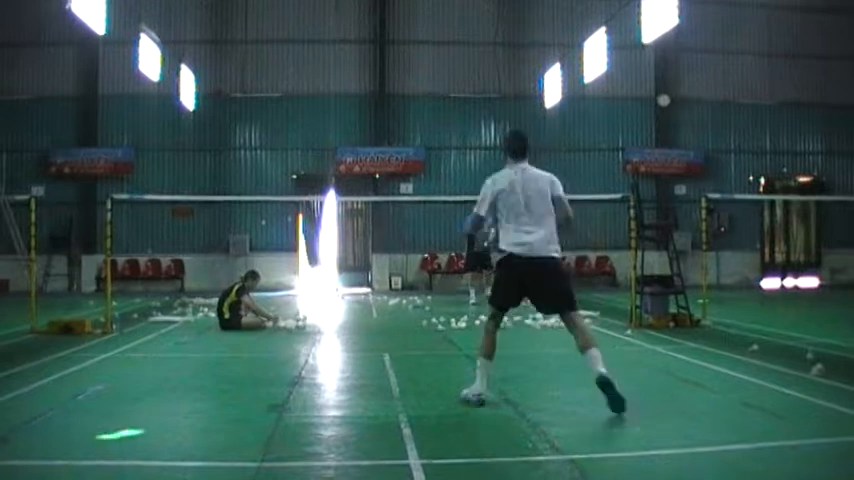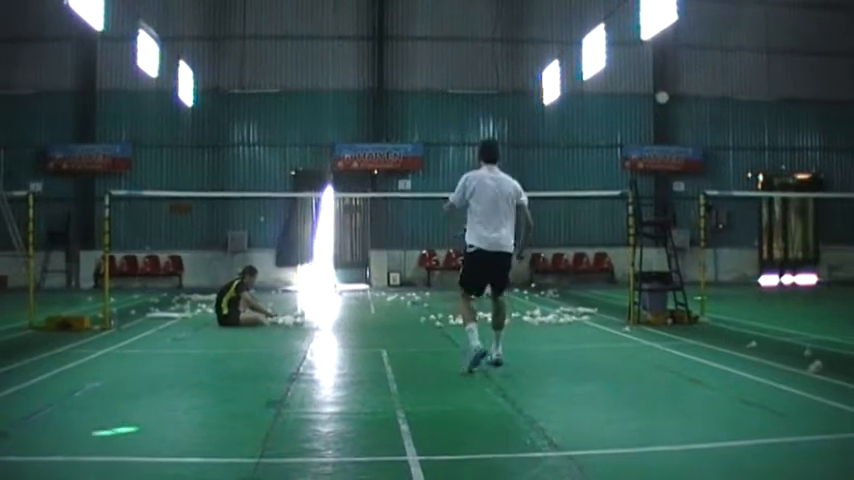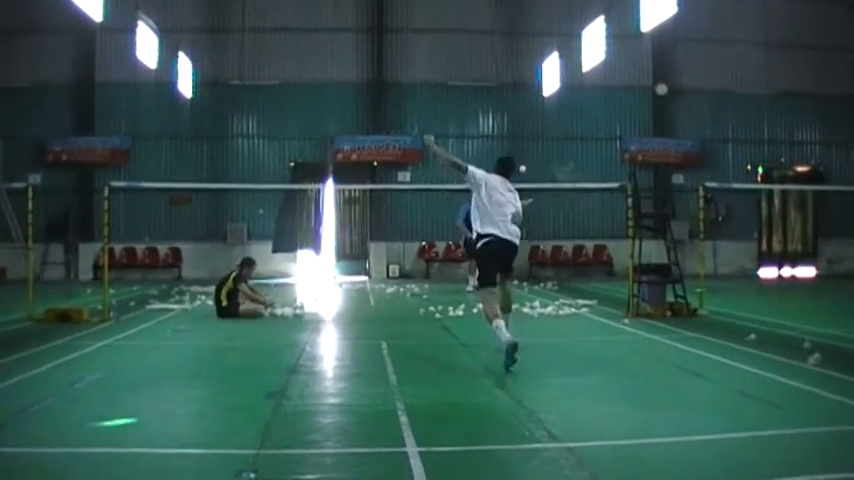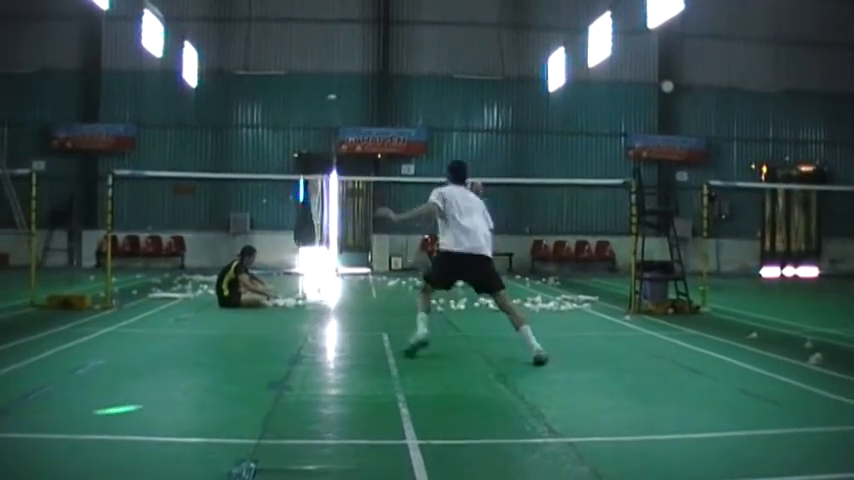
dt=1s
person 1, frame 1
left shoulder: (494, 182)
right shoulder: (548, 179)
left elbow: (471, 227)
right elbow: (567, 216)
left hip: (511, 258)
right hip: (547, 257)
left knee: (493, 321)
right knee: (573, 319)
left ankle: (478, 388)
right ankle: (600, 373)
person 1, frame 2
left shoulder: (469, 178)
right shoulder: (512, 184)
left elbow: (449, 208)
right elbow: (528, 221)
left wrist: (463, 205)
right wrist: (522, 246)
left hip: (478, 248)
right hip: (504, 249)
left knee: (465, 298)
right knee: (497, 298)
left ankle: (475, 343)
right ankle: (497, 351)
person 1, frame 3
left shoulder: (483, 178)
right shoulder: (514, 194)
left elbow: (455, 163)
left wrist: (432, 145)
left hip: (489, 239)
right hip: (511, 242)
left knee: (487, 295)
right knee: (503, 282)
left ankle: (507, 338)
right ankle: (505, 333)
person 1, frame 4
left shoulder: (442, 192)
right shoulder: (477, 201)
left elbow: (429, 208)
right elbow: (490, 232)
left wrist: (396, 217)
left hip: (452, 252)
right hip: (480, 254)
left knee: (425, 291)
right knee: (503, 301)
left ankle: (421, 332)
right ankle: (535, 349)
